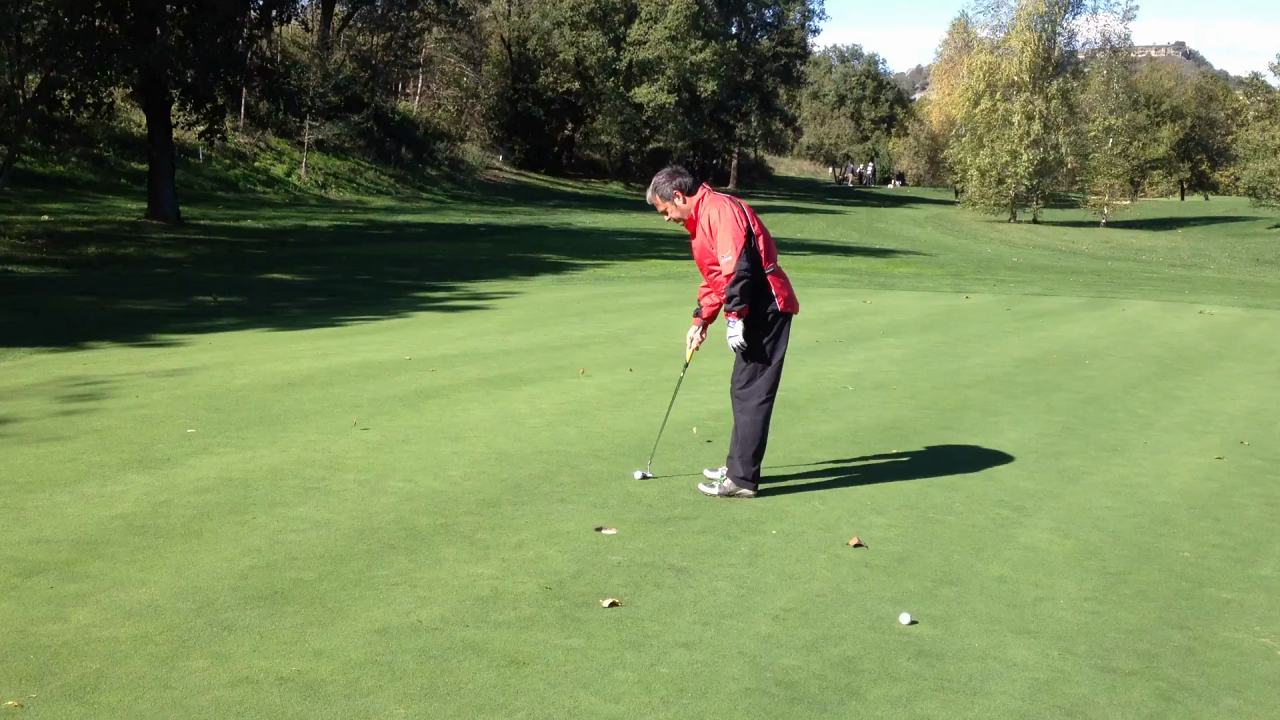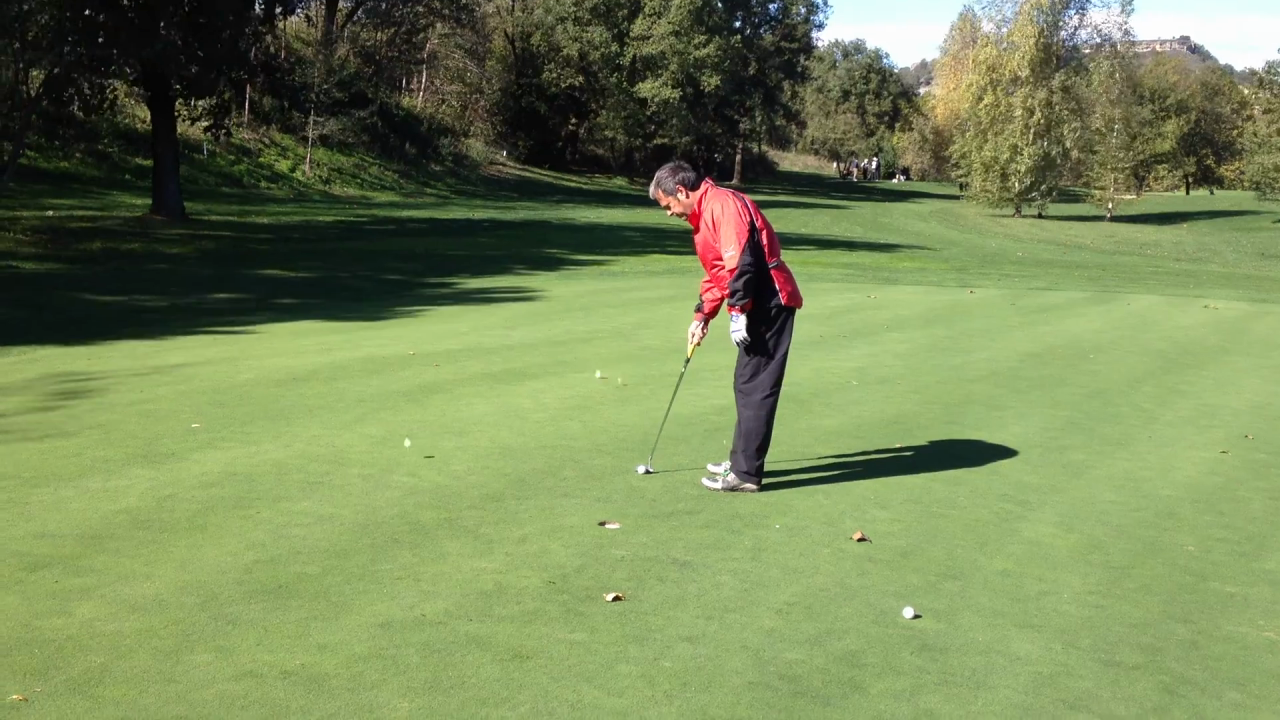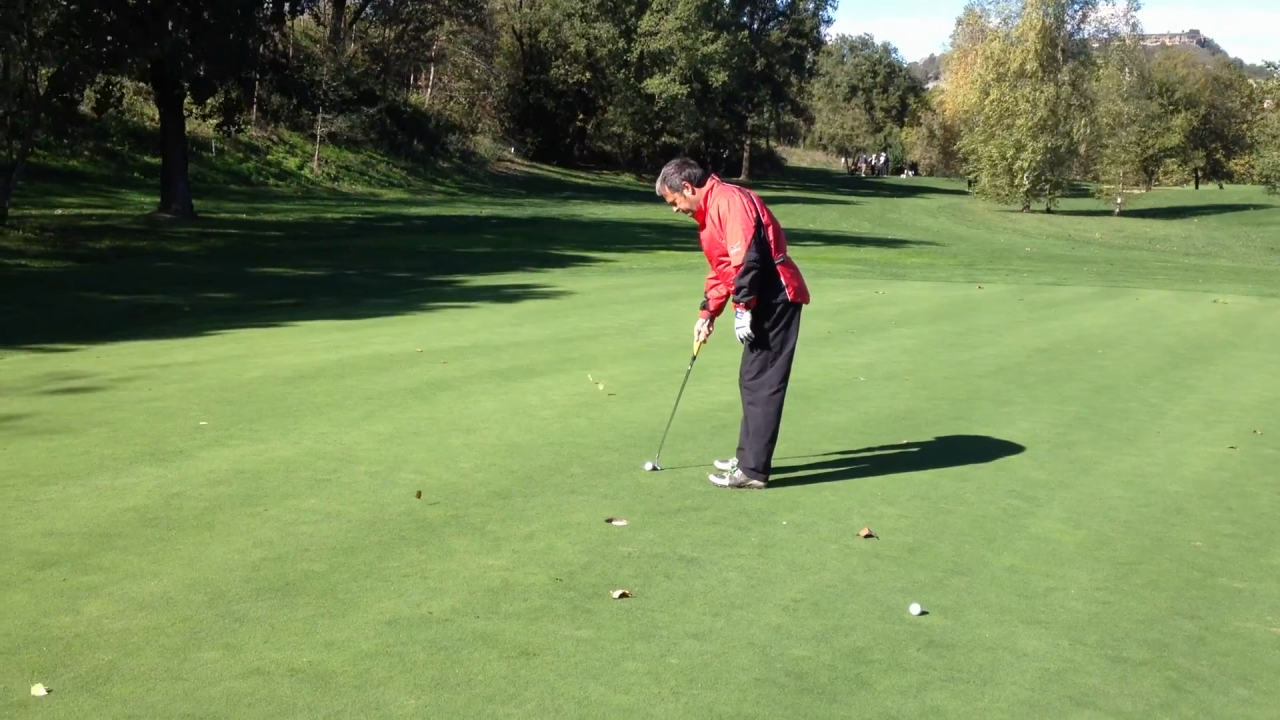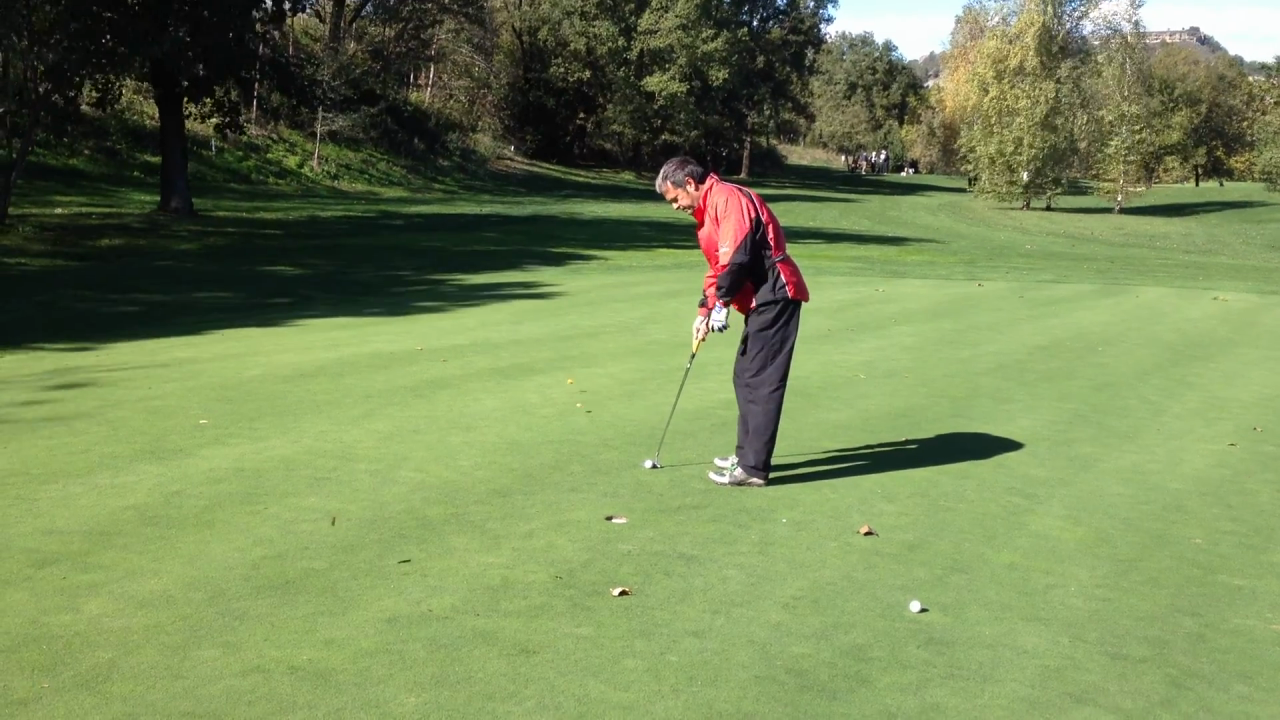
dt=0.3s
person 1, frame 1
left shoulder: (719, 209)
right shoulder: (700, 220)
left elbow: (738, 268)
right elbow: (715, 277)
left wrist: (734, 318)
right wrist: (701, 320)
left hip: (765, 307)
right hip: (755, 309)
left knee: (750, 391)
right knee: (744, 389)
left ankle: (742, 478)
right ankle: (739, 465)
person 1, frame 2
left shoulder: (722, 203)
right shoulder: (703, 215)
left elbow: (741, 262)
right elbow: (717, 271)
left wrist: (737, 311)
right wrist: (702, 315)
left hip: (769, 302)
right hip: (760, 304)
left knee: (754, 386)
right knee: (747, 384)
left ankle: (746, 473)
right ankle: (743, 460)
person 1, frame 3
left shoulder: (728, 199)
right shoulder: (708, 211)
left elbow: (746, 258)
right elbow: (721, 268)
left wrist: (742, 309)
right wrist: (707, 313)
left hip: (776, 297)
right hip: (767, 300)
left knee: (761, 382)
right knee: (752, 379)
left ankle: (753, 469)
right ankle: (749, 456)
person 1, frame 4
left shoulder: (727, 199)
right shoulder: (707, 210)
left elbow: (737, 259)
right elbow: (718, 265)
left wrist: (721, 305)
right wrist: (705, 309)
left hip: (775, 295)
right hip: (762, 298)
left knee: (761, 380)
right knee: (746, 376)
left ankle: (754, 467)
right ankle: (748, 453)
